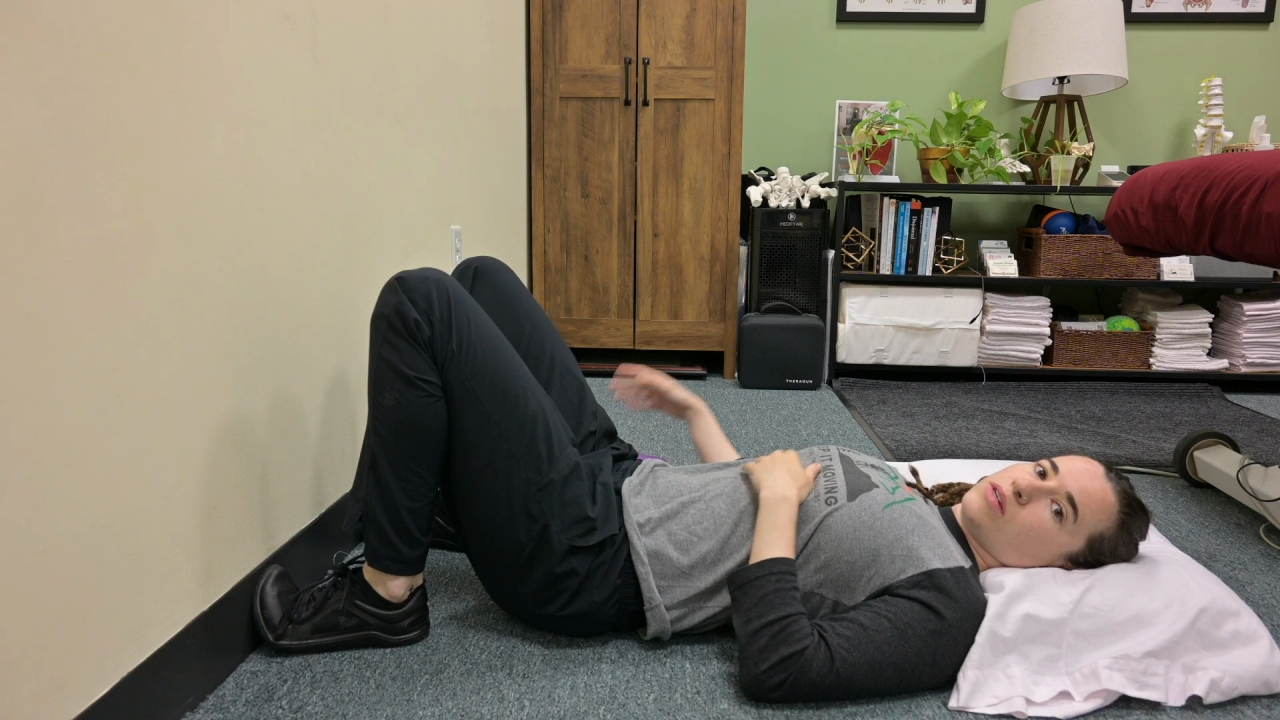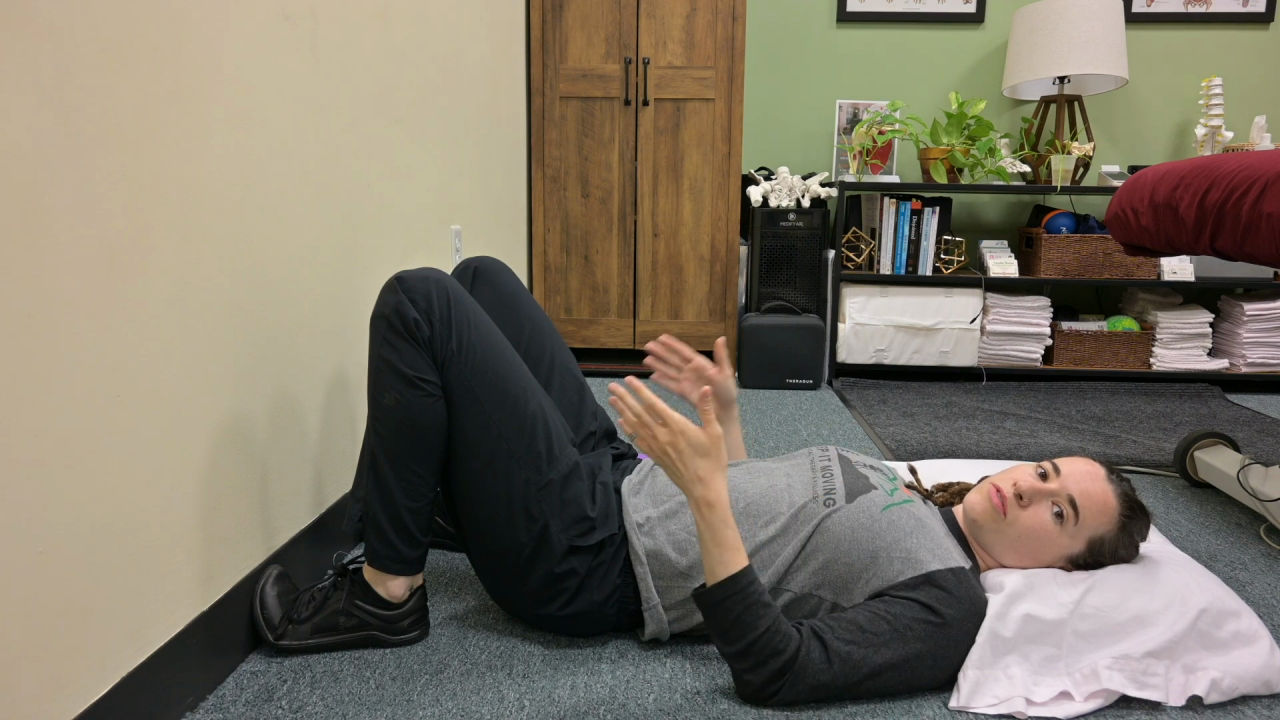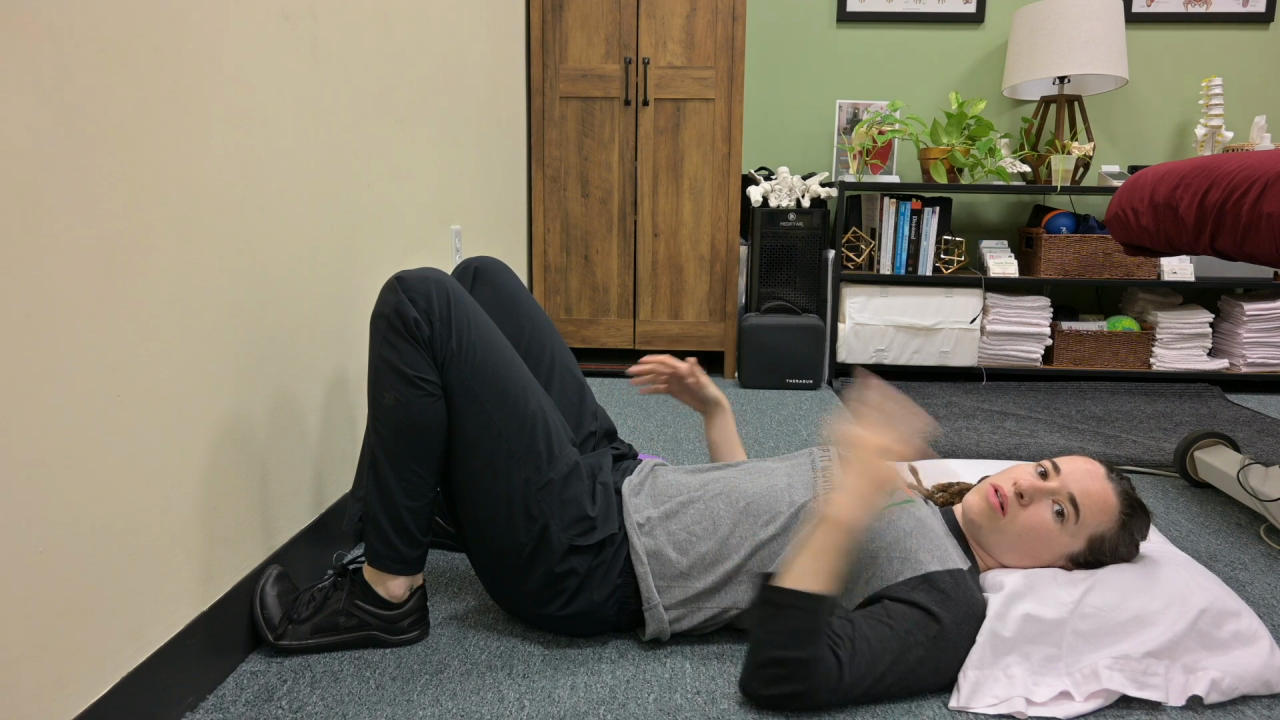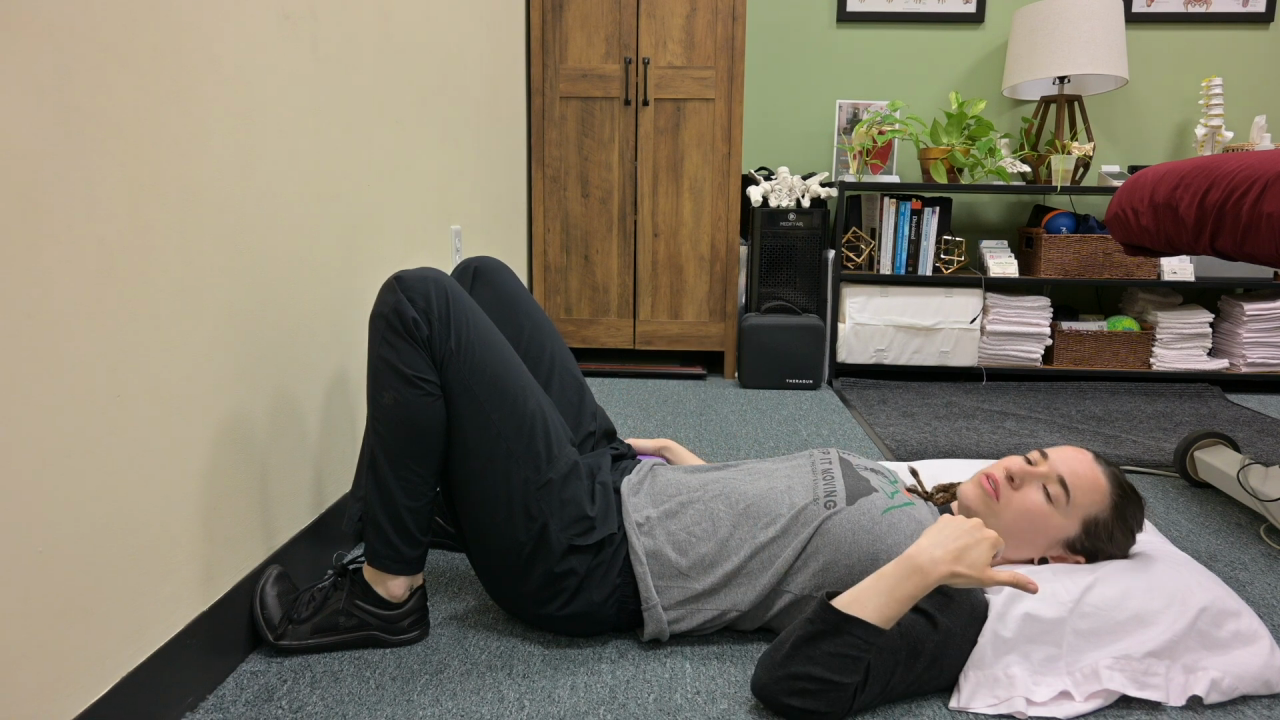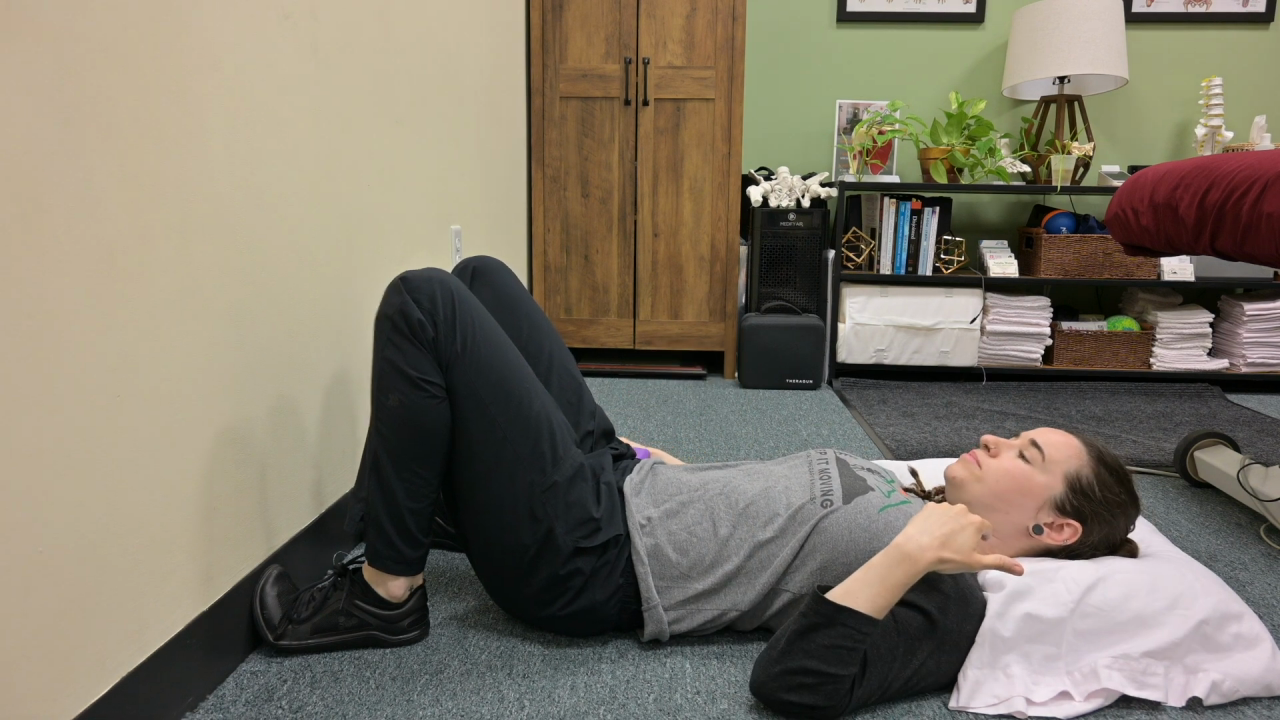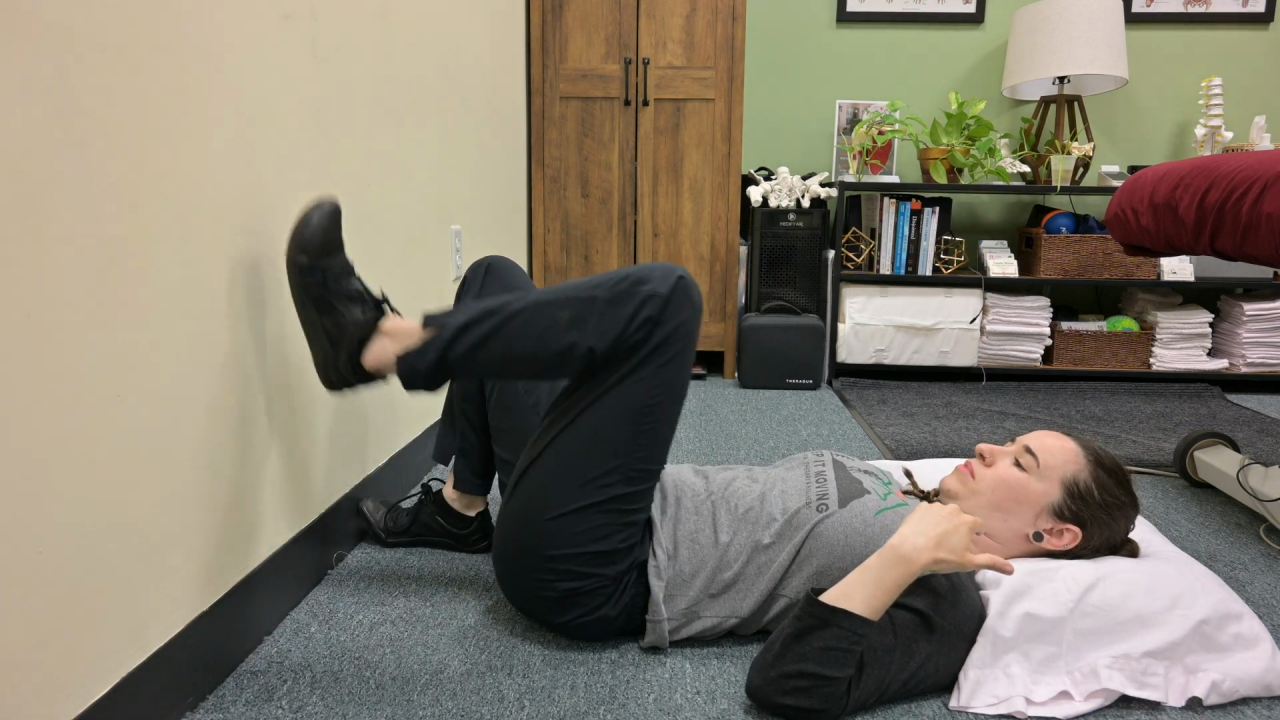
dt=0.7s
person 1, frame 1
left shoulder: (947, 603)
right shoulder: (913, 503)
left elbow: (775, 666)
left wrist: (780, 499)
right wrist: (692, 409)
left hip: (581, 559)
right hip: (623, 481)
left knee: (420, 303)
right knee: (480, 278)
left ankle: (384, 594)
right ankle: (439, 502)
person 1, frame 2
left shoulder: (948, 604)
right shoulder: (912, 495)
left elbow: (771, 669)
left wrist: (703, 490)
right wrist: (724, 418)
left hip: (583, 556)
right hip: (616, 482)
left knee: (418, 303)
right knee: (479, 278)
left ankle: (382, 596)
right ankle: (441, 501)
person 1, frame 3
left shoulder: (947, 604)
right shoulder: (916, 503)
left elbow: (779, 677)
left wrist: (847, 511)
right wrist: (717, 408)
left hip: (583, 558)
right hip: (619, 480)
left knee: (418, 302)
right knee: (479, 278)
left ankle: (383, 594)
right ankle: (445, 500)
person 1, frame 4
left shoulder: (947, 608)
right shoulder: (908, 493)
left wrist: (925, 565)
right wrist: (676, 457)
left hip: (582, 556)
right hip: (624, 484)
left knee: (417, 302)
right knee: (478, 279)
left ankle: (383, 594)
right ankle: (445, 498)
person 1, frame 5
left shoulder: (945, 598)
right shoulder: (904, 491)
left wrist: (912, 554)
left hip: (582, 561)
right hip: (619, 489)
left knee: (426, 305)
right knee: (479, 279)
left ankle: (383, 595)
right ankle: (451, 500)
person 1, frame 6
left shoulder: (944, 604)
right shoulder: (903, 496)
left wrist: (908, 555)
left hip: (586, 575)
right hip: (650, 509)
left knee: (661, 298)
right knee: (494, 277)
left ankle: (379, 342)
right ankle: (461, 507)
